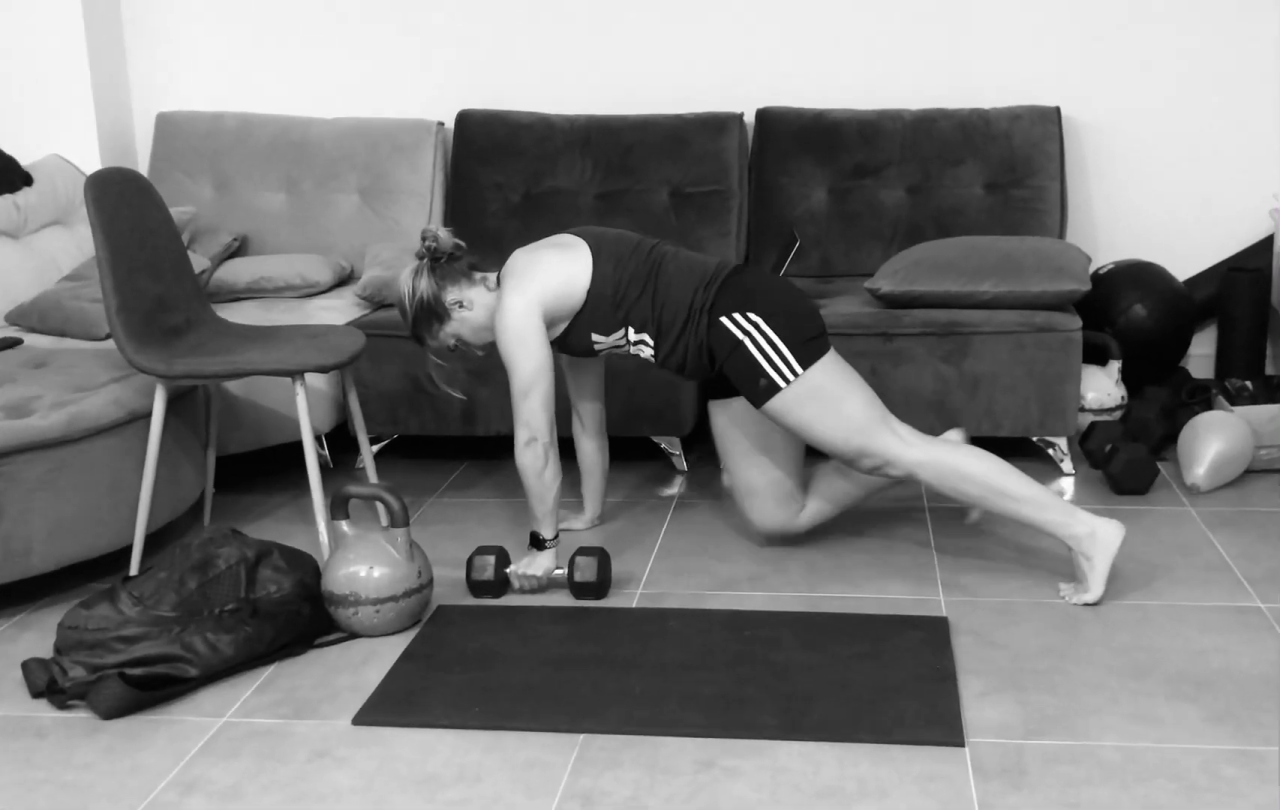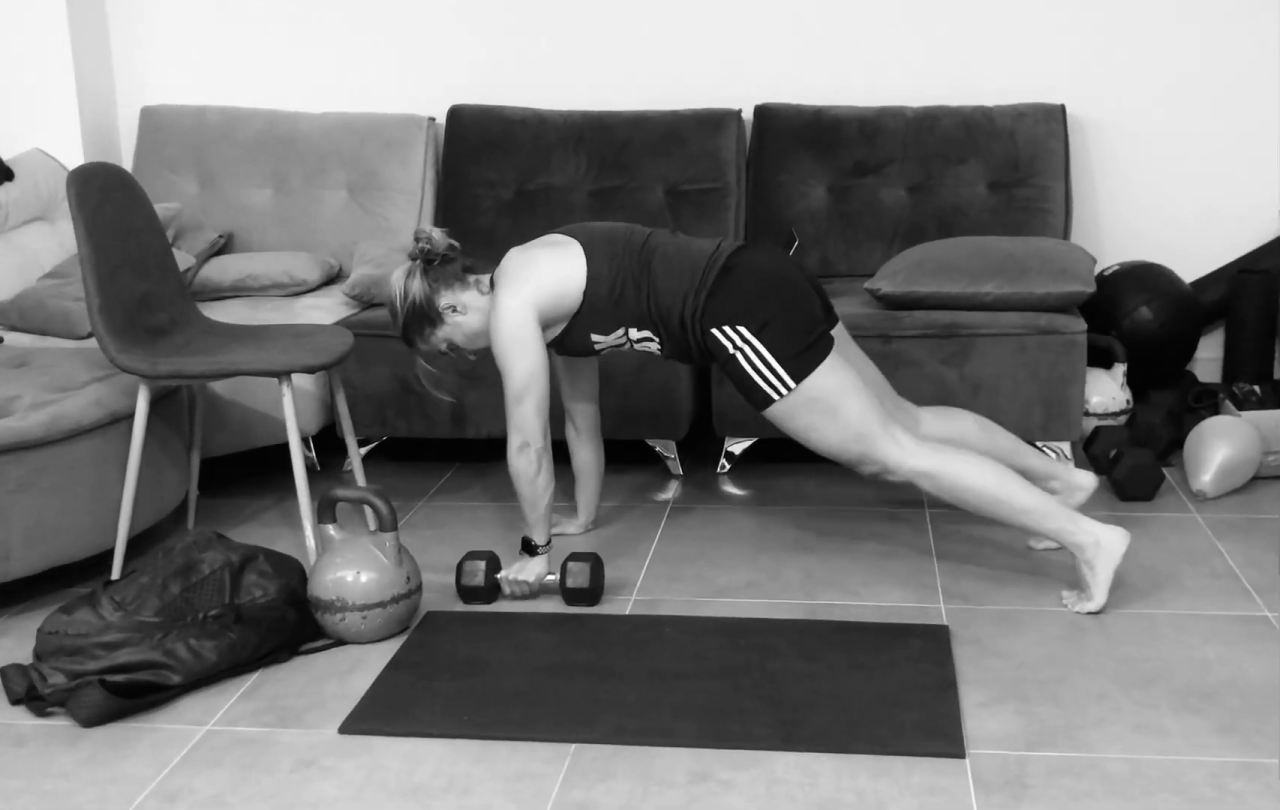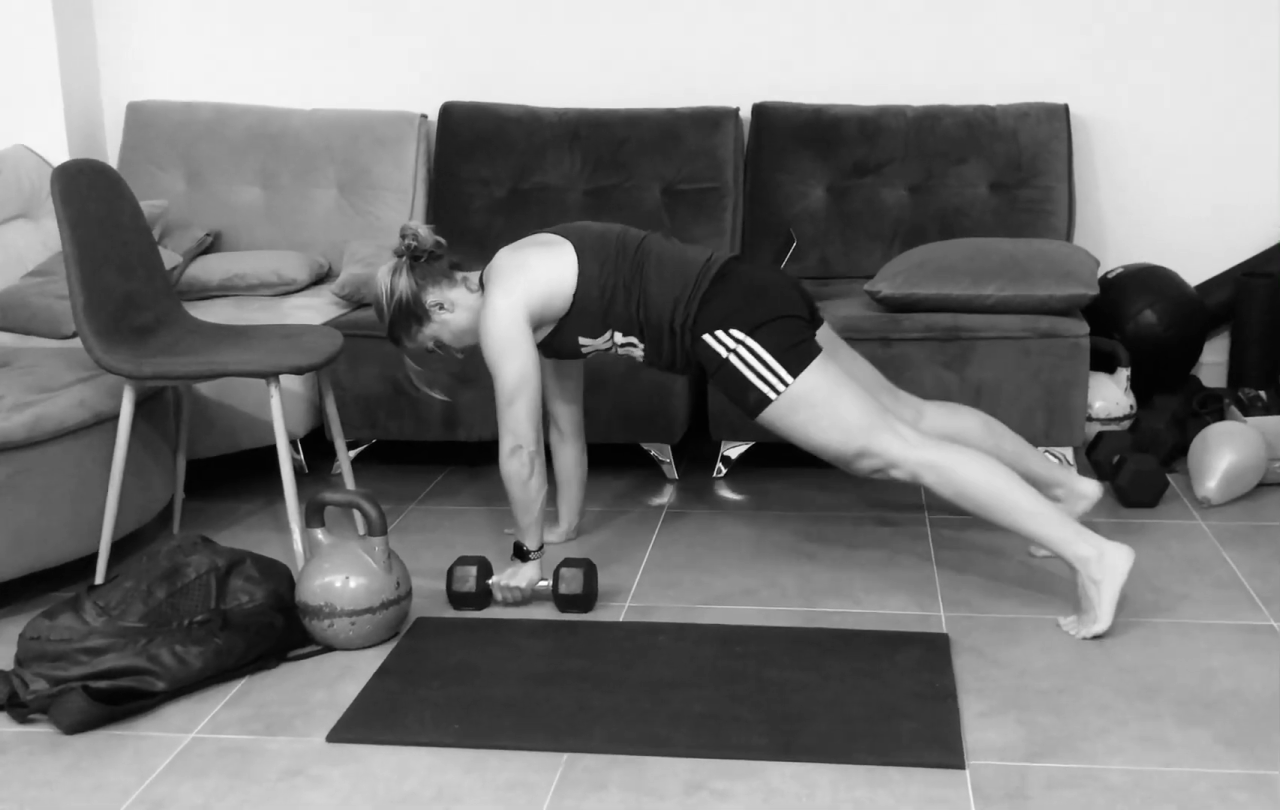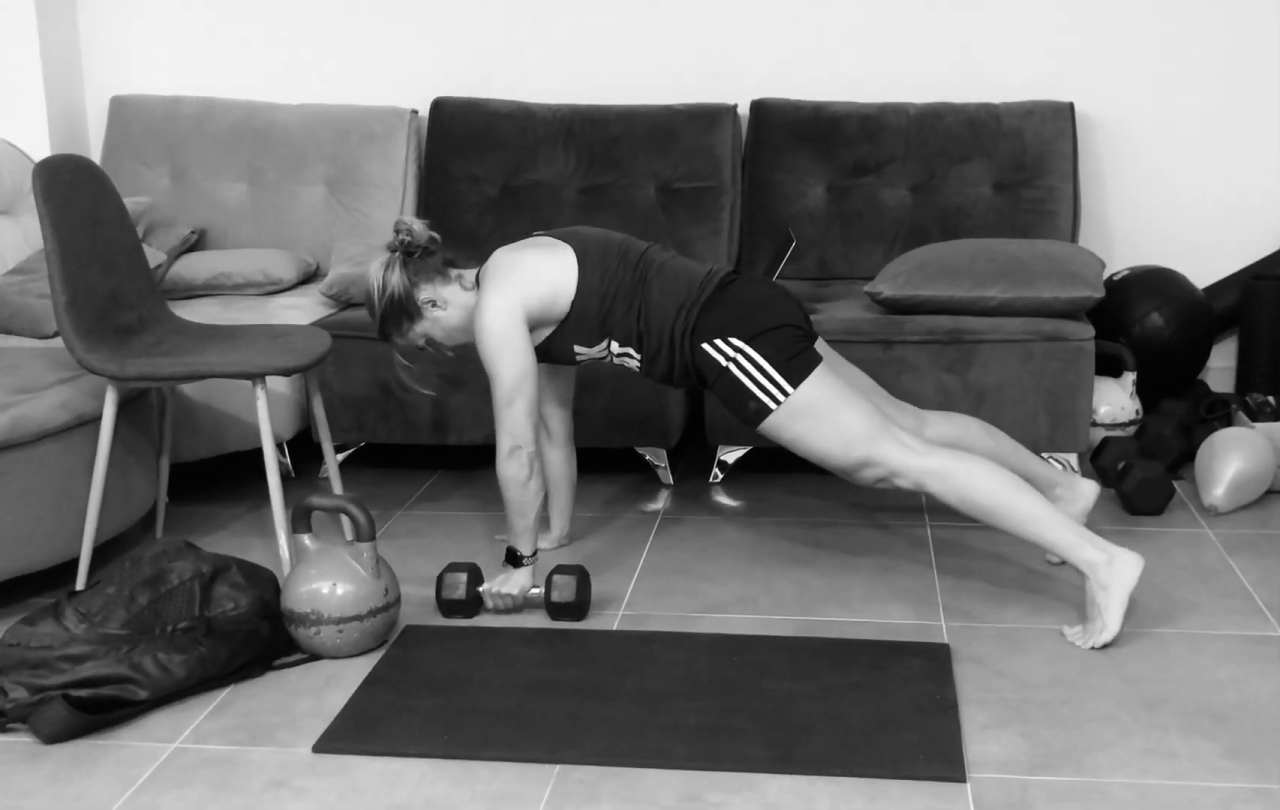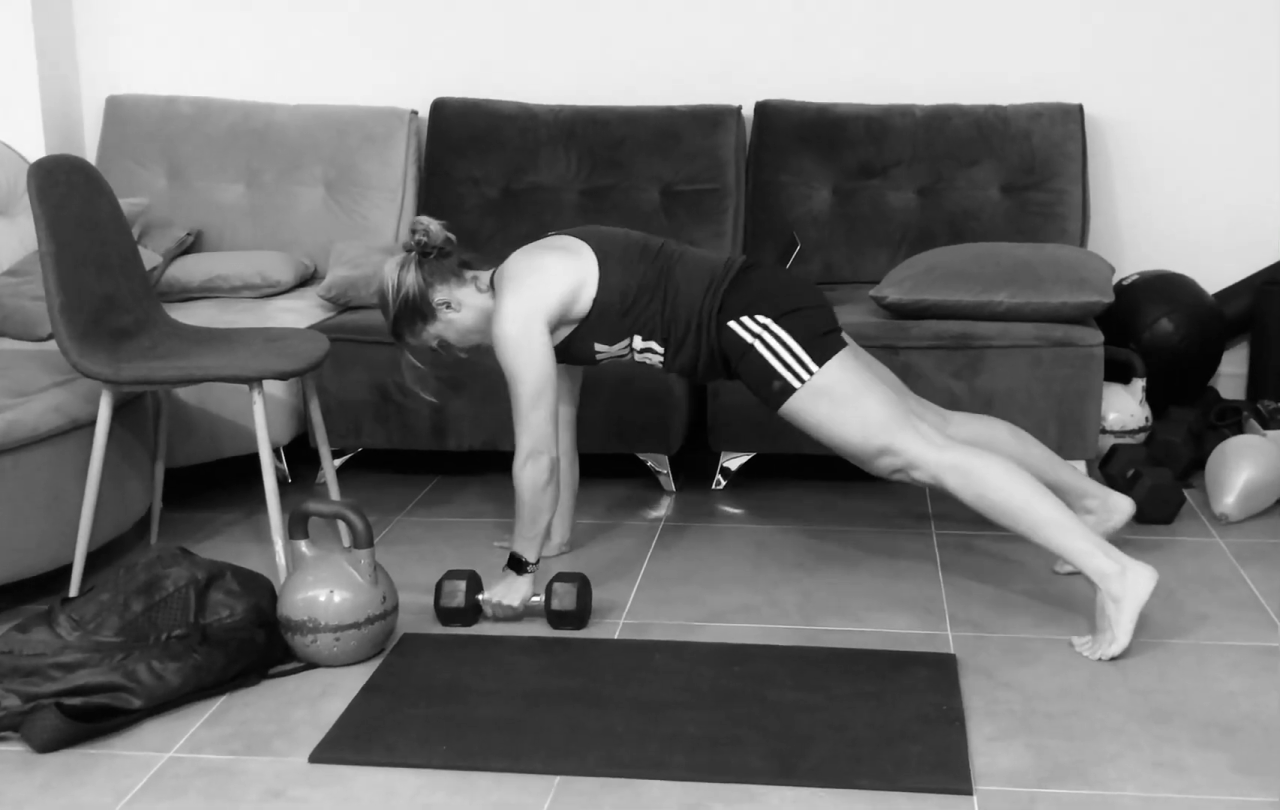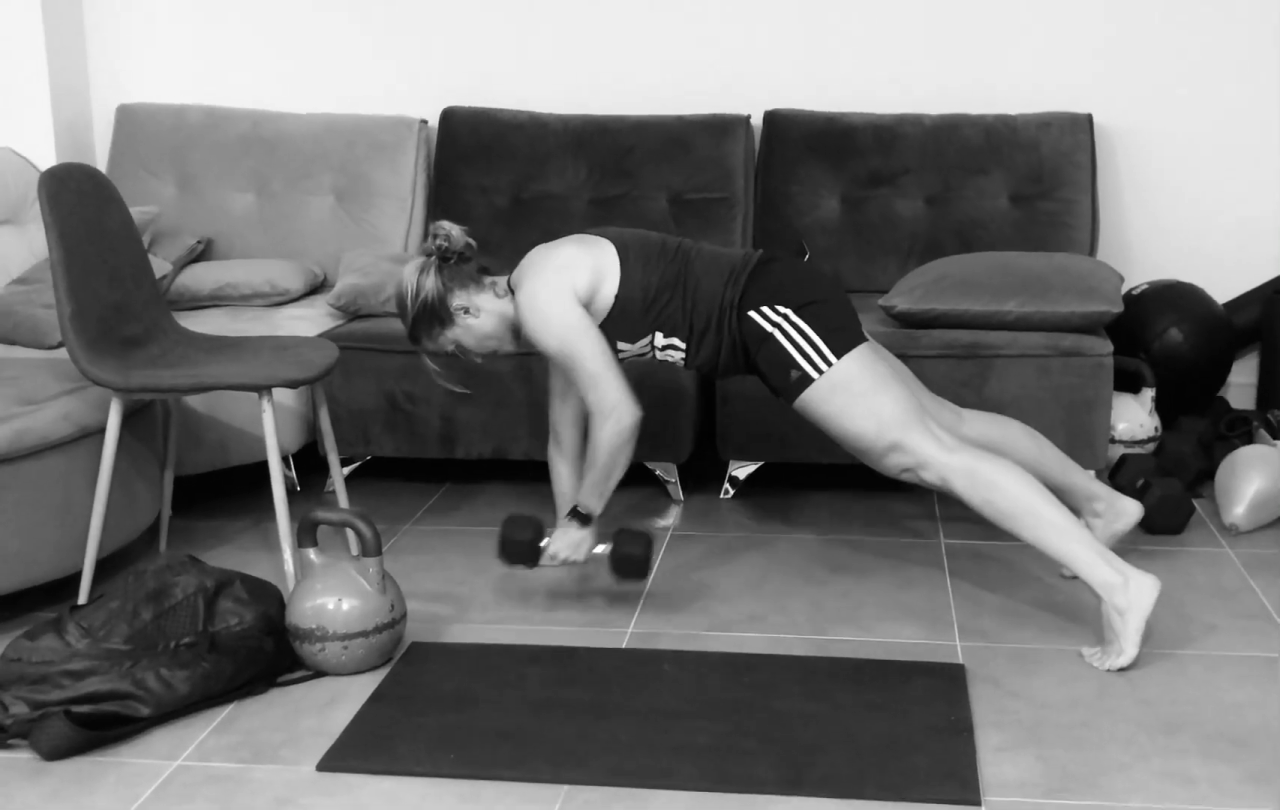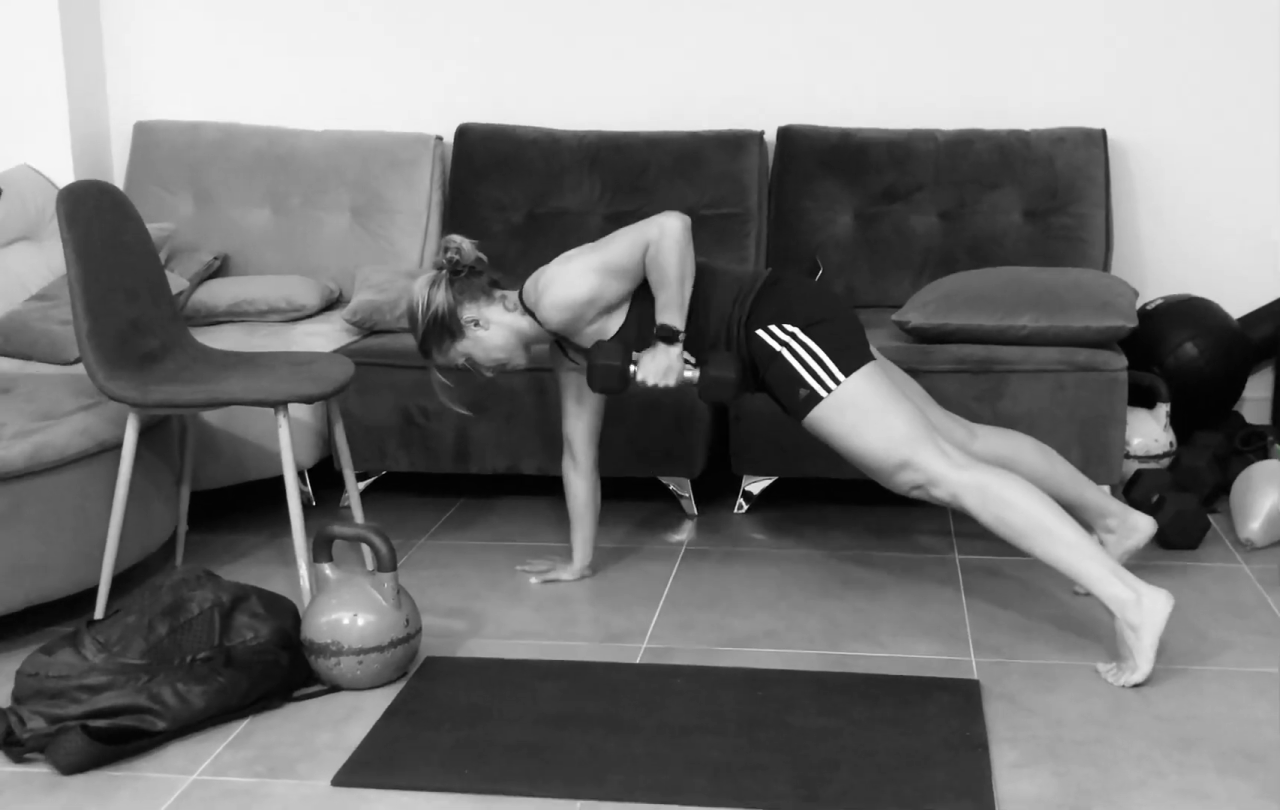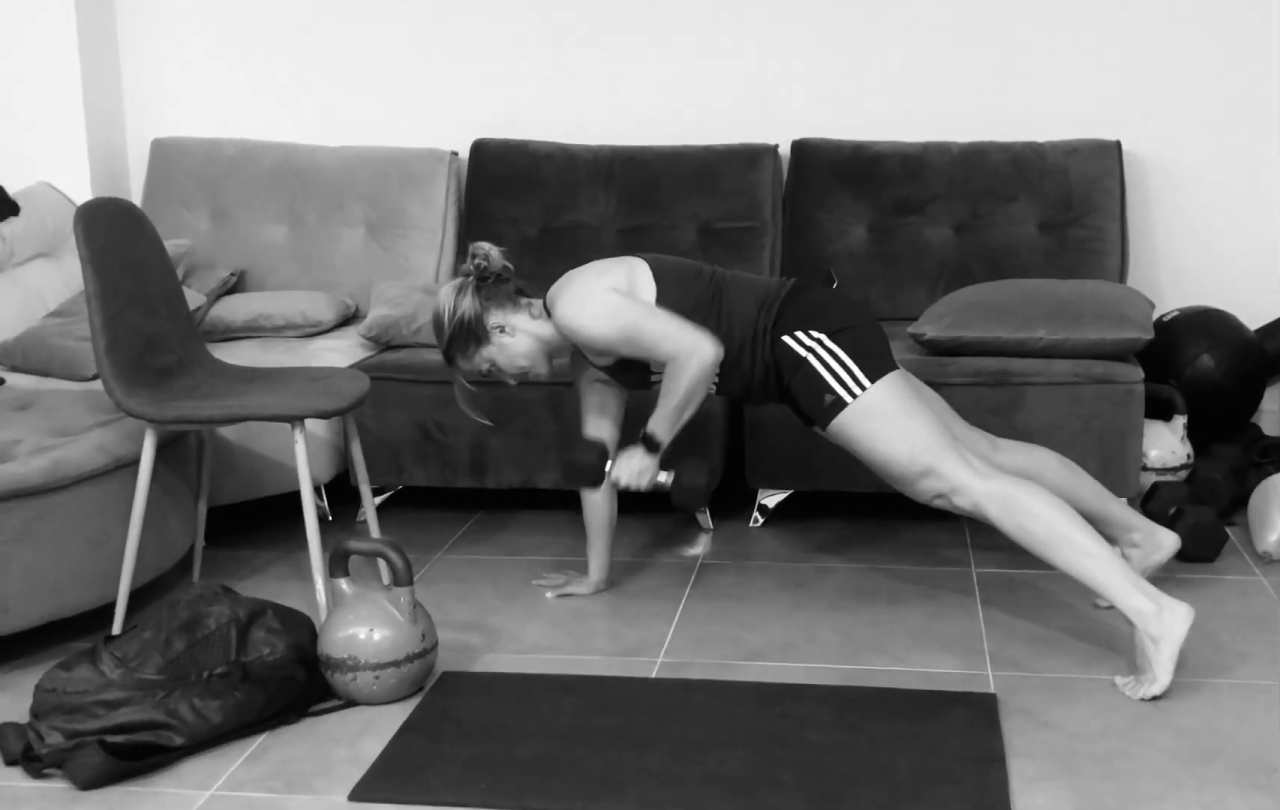
dt=0.4s
person 1, frame 1
left shoulder: (516, 302)
right shoulder: (549, 293)
left elbow: (533, 438)
right elbow: (588, 407)
left wrist: (542, 541)
right wrist: (589, 512)
left hip: (745, 320)
right hip: (733, 339)
left knee: (890, 446)
right knee: (779, 514)
left ankle: (1085, 531)
right ankle: (917, 465)
person 1, frame 2
left shoulder: (510, 305)
right shoulder: (545, 290)
left elbow: (527, 444)
right elbow: (581, 410)
left wrist: (534, 548)
right wrist: (583, 516)
left hip: (743, 311)
right hip: (758, 283)
left knee: (891, 451)
right knee: (900, 420)
left ankle: (1087, 537)
right ankle: (1062, 480)
person 1, frame 3
left shoulder: (501, 305)
right shoulder: (535, 290)
left elbow: (519, 445)
right elbow: (563, 416)
left wrist: (528, 553)
right wrist: (565, 525)
left hip: (732, 320)
right hip: (748, 294)
left knee: (892, 450)
right knee: (905, 414)
left ankle: (1091, 555)
right ankle: (1067, 486)
person 1, frame 4
left shoulder: (496, 306)
right shoulder: (525, 284)
left elbow: (517, 447)
right elbow: (553, 418)
left wrist: (519, 561)
right wrist: (557, 529)
left hip: (729, 332)
right hip: (741, 313)
left knee: (895, 459)
right knee: (905, 422)
left ankle: (1101, 561)
right ankle: (1064, 489)
person 1, frame 5
left shoulder: (515, 309)
right shoulder: (538, 286)
left elbow: (535, 453)
right elbow: (562, 428)
left wrist: (520, 568)
right wrist: (557, 536)
left hip: (753, 316)
right hip: (756, 311)
left knee: (914, 452)
right knee: (929, 422)
left ankle: (1115, 573)
right ankle: (1095, 499)
person 1, frame 6
left shoulder: (539, 299)
right shoulder: (550, 295)
left elbow: (619, 417)
right elbow: (567, 431)
left wrist: (579, 522)
right wrist: (572, 527)
left hip: (772, 308)
right hip: (771, 313)
left knee: (926, 453)
right knee: (942, 421)
left ankle: (1118, 585)
right ankle: (1104, 504)
person 1, frame 7
left shoulder: (558, 295)
right shoulder: (565, 336)
left elbow: (672, 228)
right elbow: (580, 448)
left wrist: (667, 341)
right wrist: (580, 560)
left hip: (782, 326)
right hip: (779, 336)
left knee: (938, 470)
right knee: (956, 436)
left ankle: (1130, 599)
right ankle: (1118, 518)
person 1, frame 8
left shoulder: (578, 309)
right shoulder: (588, 348)
left elbow: (699, 349)
right elbow: (599, 455)
left wrist: (649, 449)
right wrist: (595, 572)
left hip: (805, 335)
right hip: (796, 351)
left knee: (960, 480)
right knee: (979, 451)
left ankle: (1152, 613)
right ankle: (1141, 534)
